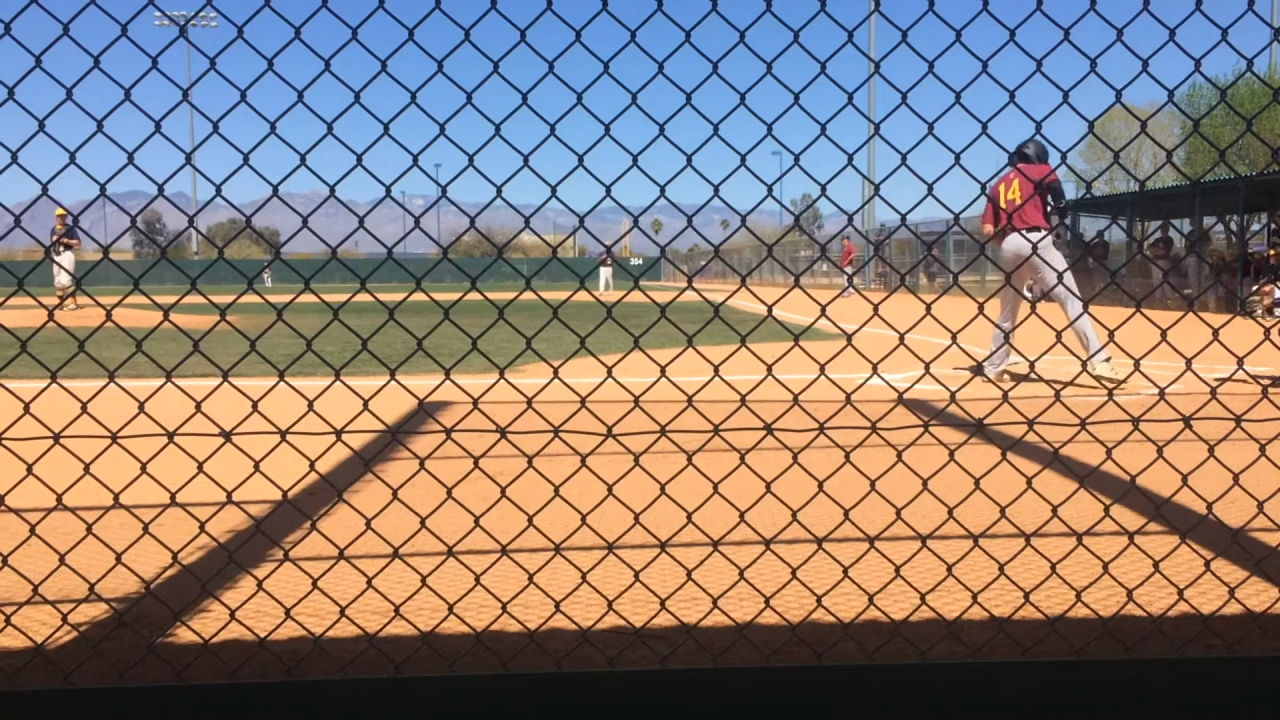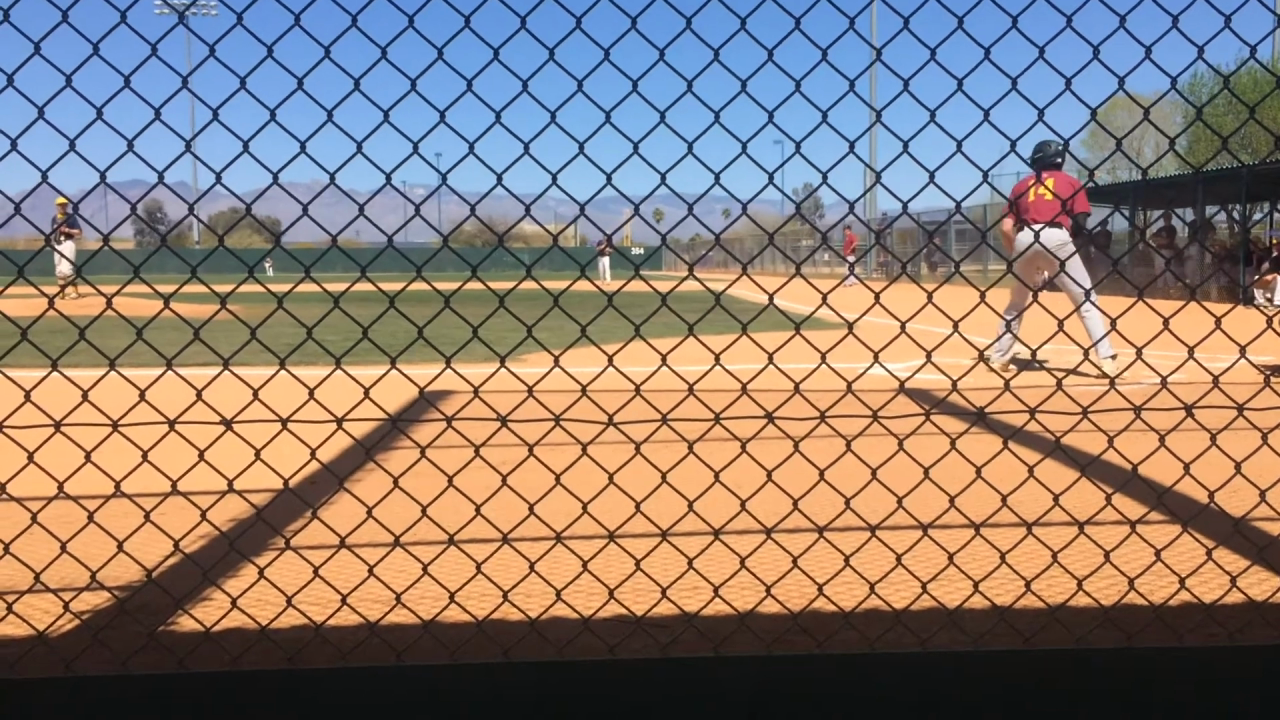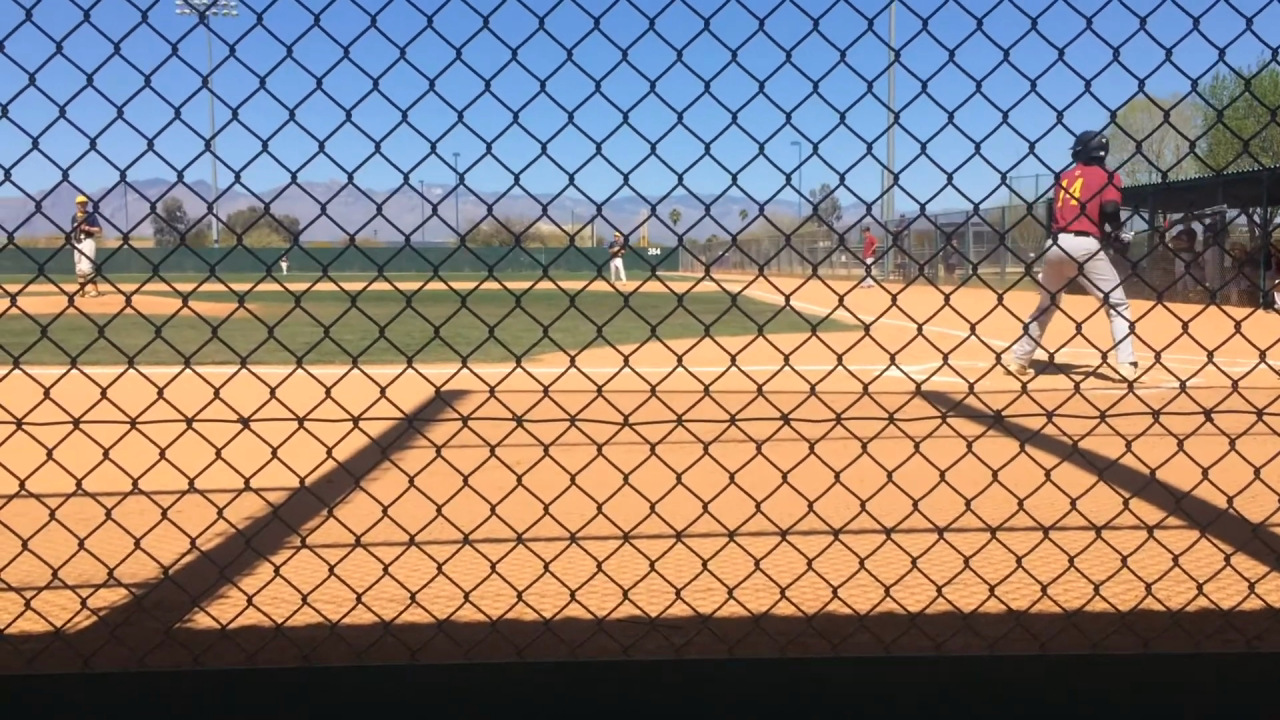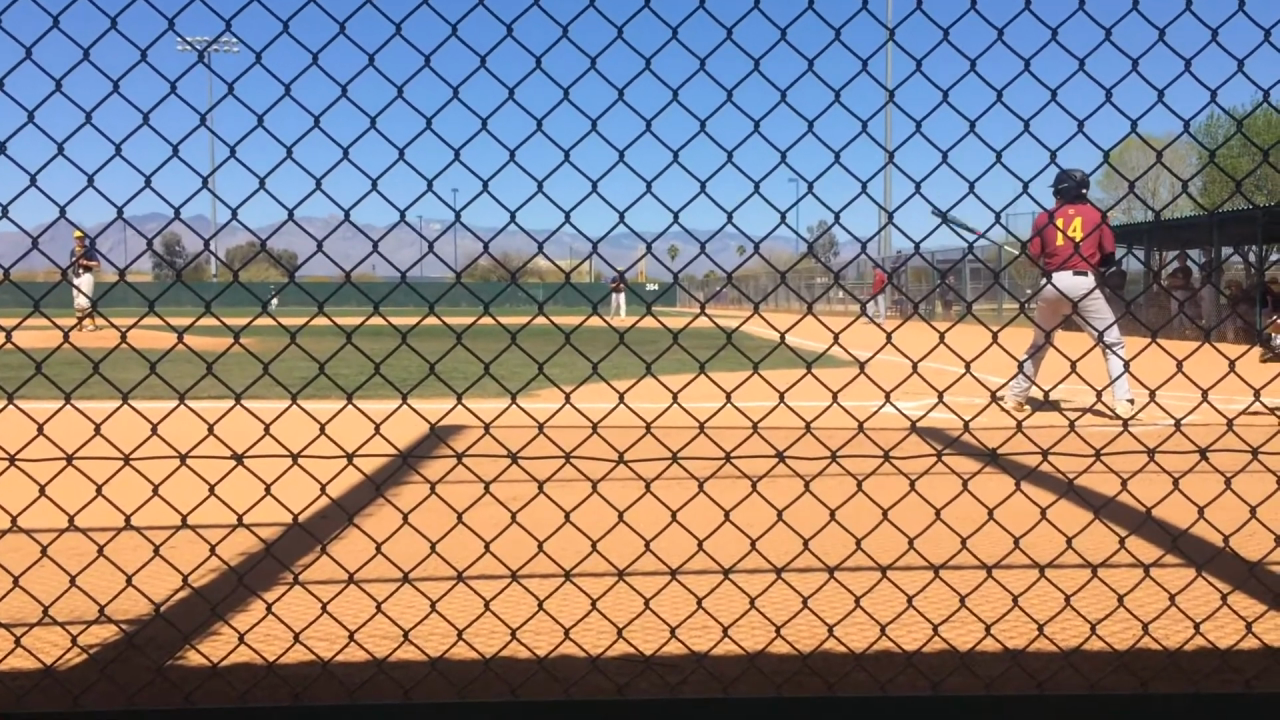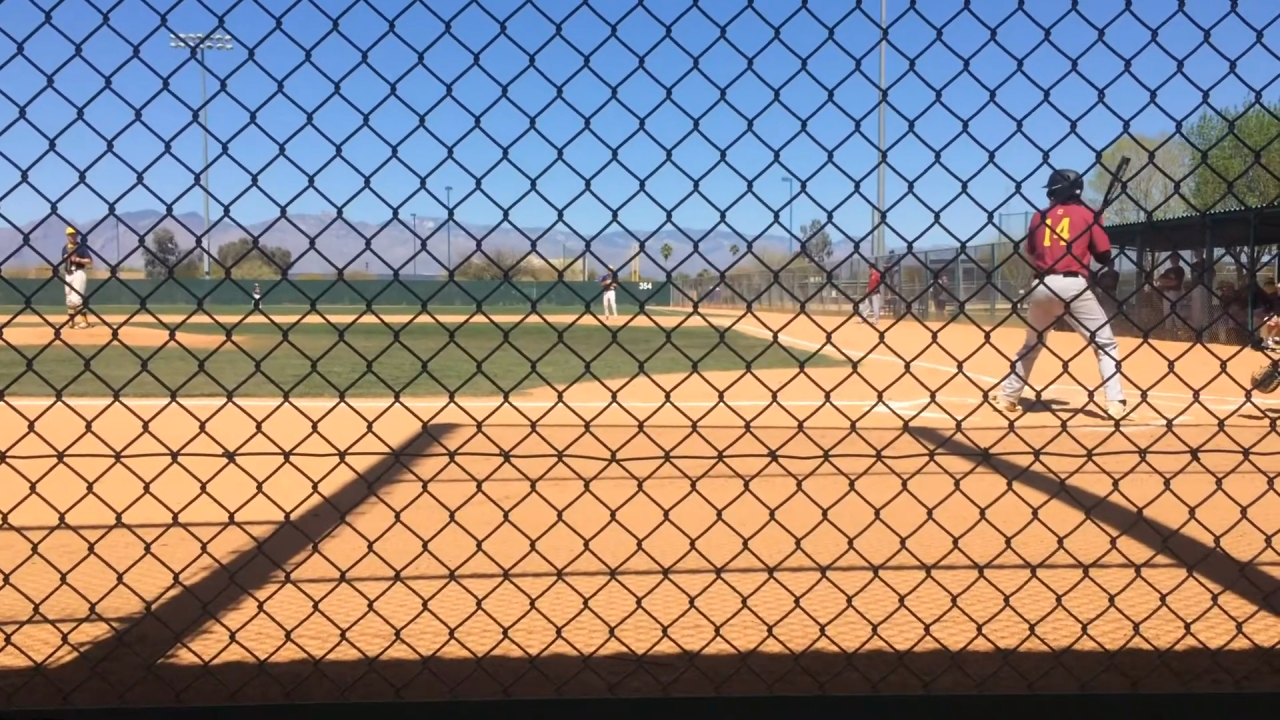
dt=1s
person 1, frame 1
left shoulder: (997, 185)
right shoulder: (1039, 169)
left elbow: (988, 229)
right elbow: (1053, 184)
right wrist: (1062, 216)
left hip: (1007, 245)
right hip: (1036, 241)
left knee: (1007, 312)
right knee: (1072, 303)
left ankle: (993, 368)
right ankle: (1098, 362)
person 1, frame 2
left shoulder: (1022, 184)
right shoulder: (1072, 182)
left elbow: (1006, 227)
right elbow: (1080, 222)
left wrist: (1013, 256)
left hip: (1023, 239)
right hip: (1056, 238)
left knee: (1017, 302)
right knee: (1086, 299)
left ankle: (999, 358)
right ankle: (1107, 359)
person 1, frame 3
left shoulder: (1063, 178)
right shoulder: (1107, 177)
right elbow: (1110, 208)
right wrist: (1116, 232)
left hip: (1056, 245)
right hip: (1085, 245)
left knee: (1046, 306)
right knee: (1118, 305)
left ankle: (1017, 360)
right ankle: (1126, 364)
person 1, frame 4
left shoulder: (1044, 218)
right shoulder: (1097, 216)
left elbow: (1034, 259)
right elbow: (1109, 259)
left hip: (1051, 285)
right hip: (1083, 283)
left knee: (1039, 343)
right knee: (1113, 343)
left ankle: (1014, 397)
right ankle: (1123, 402)
person 1, frame 5
left shoulder: (1039, 217)
right shoulder: (1088, 215)
left elbow: (1030, 257)
right elbow: (1104, 256)
left hip: (1042, 286)
right hip: (1074, 285)
left knee: (1031, 344)
right knee: (1105, 344)
left ankle: (1007, 397)
right ankle: (1115, 402)
